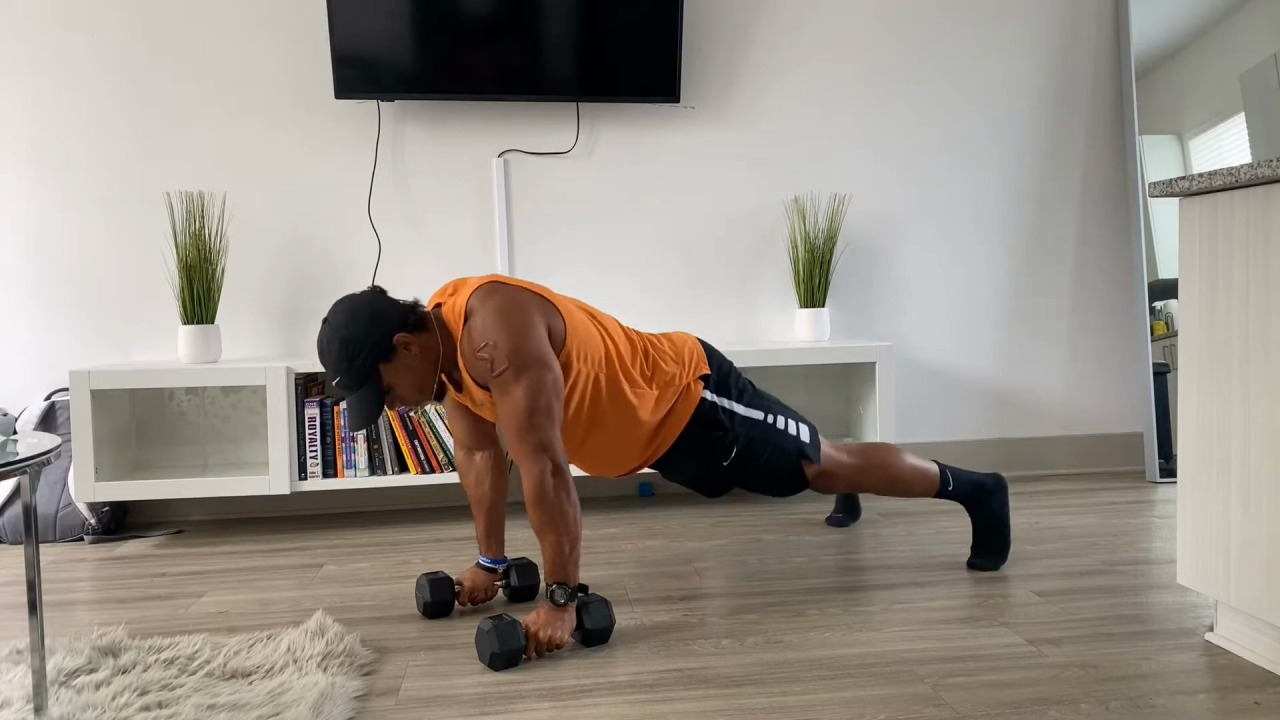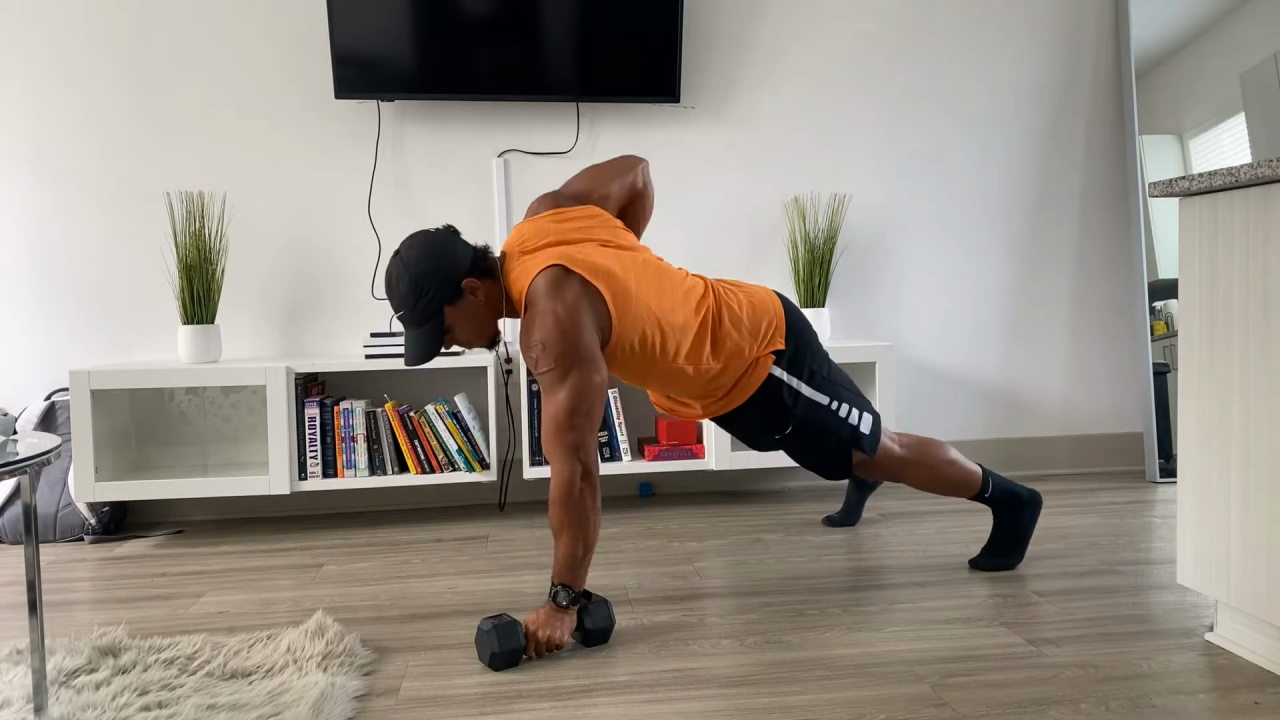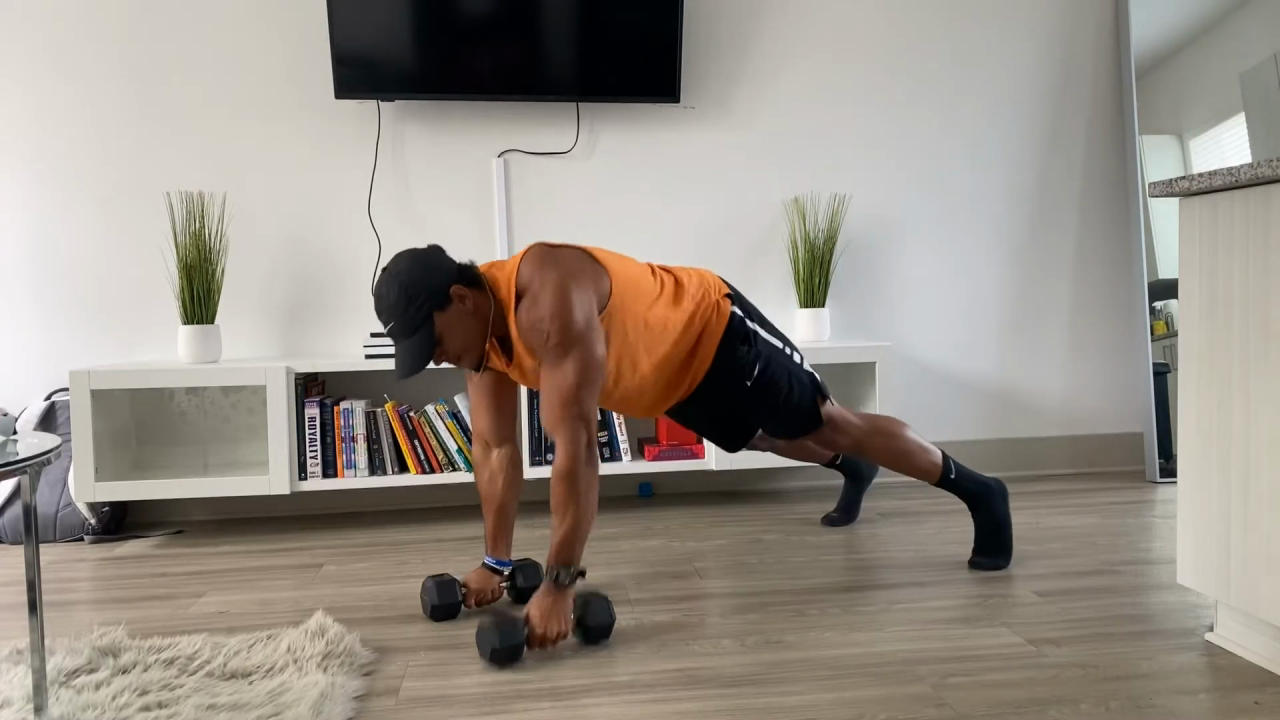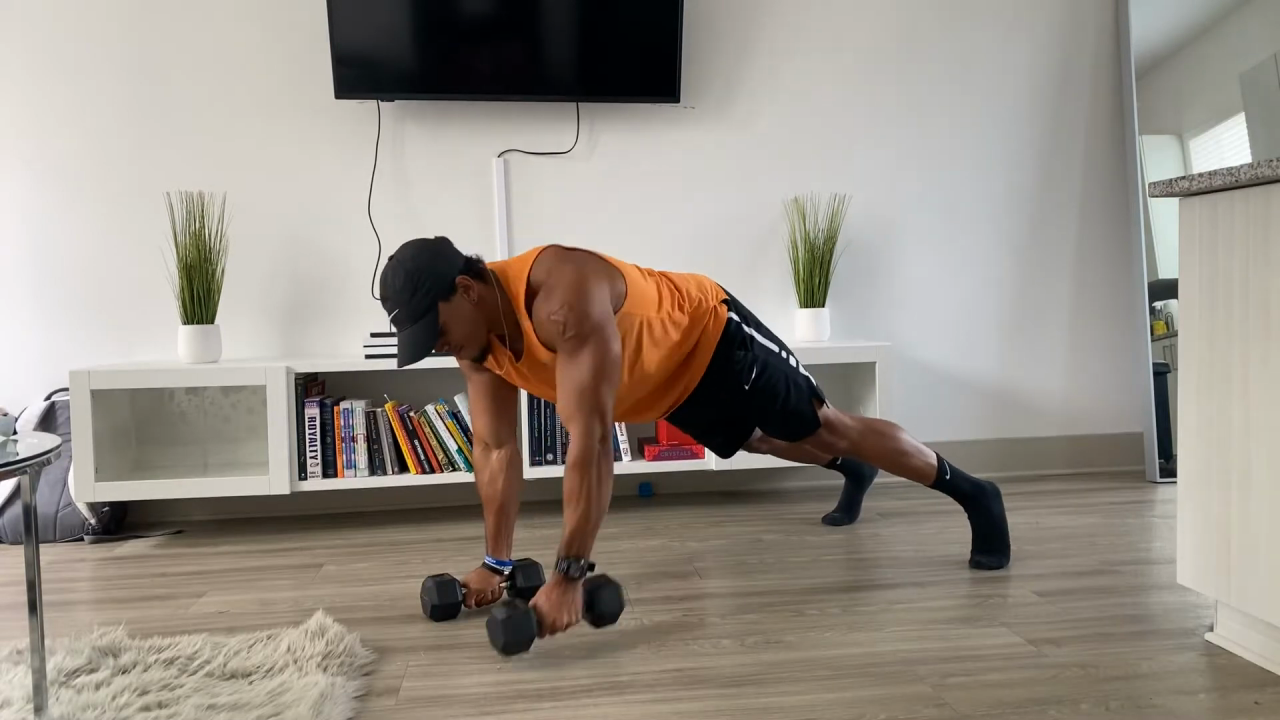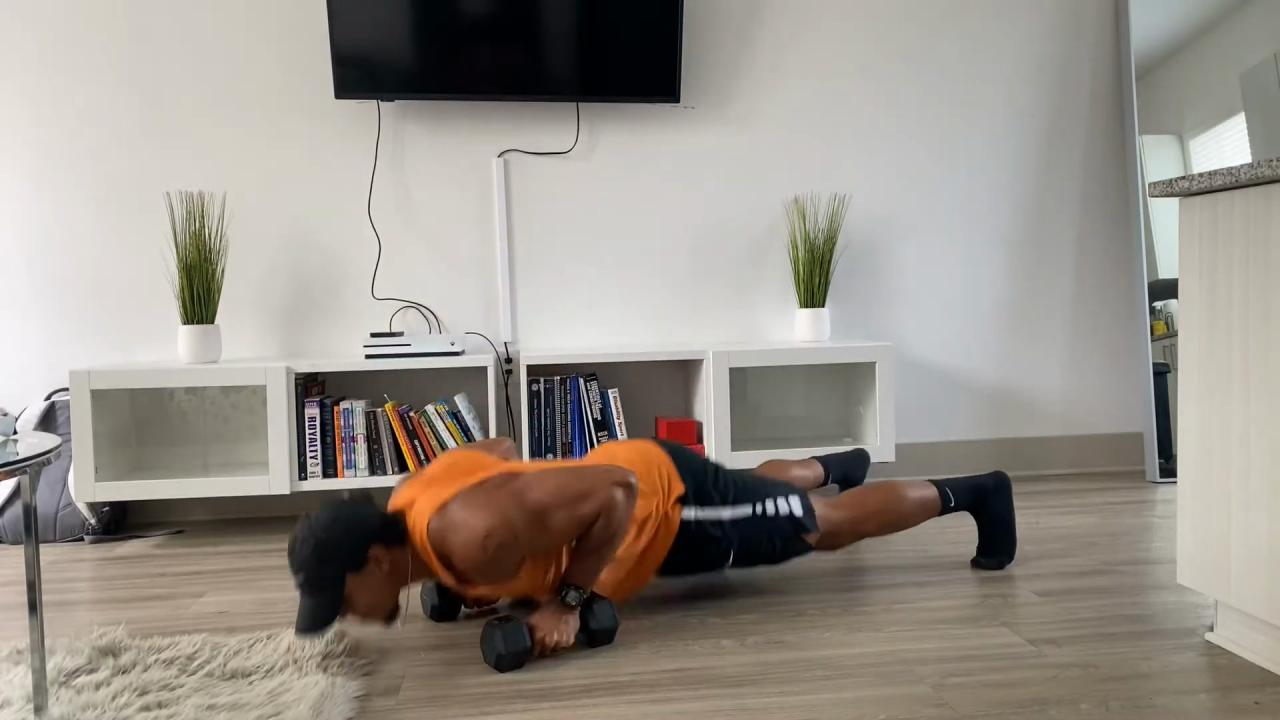
dt=1s
person 1, frame 1
left shoulder: (495, 330)
right shoulder: (443, 337)
left elbow: (545, 470)
right elbow: (478, 452)
left wrist: (560, 599)
right wrist: (489, 562)
left hip: (690, 396)
right hip: (654, 421)
left knee: (826, 465)
left ankle: (974, 488)
right ankle: (839, 485)
person 1, frame 2
left shoulder: (553, 314)
right shoulder: (540, 222)
left elbow: (574, 470)
right elbow: (635, 171)
left wrist: (563, 601)
left hip: (762, 356)
right hip: (733, 336)
left knee: (879, 451)
left ankle: (1009, 499)
right ankle: (863, 482)
person 1, frame 3
left shoulder: (547, 297)
right shoulder: (477, 330)
left elbow: (579, 449)
right elbow: (496, 448)
left wrist: (559, 585)
right wrist: (495, 560)
left hip: (709, 328)
right hip: (667, 385)
left knee: (829, 424)
right knee: (764, 435)
left ankle: (977, 491)
right ankle: (854, 473)
person 1, frame 4
left shoulder: (564, 296)
right shoulder: (478, 334)
left elbow: (590, 441)
right elbow: (496, 451)
left wrist: (568, 576)
right wrist: (496, 561)
left hip: (712, 335)
right hip: (671, 387)
left knee: (827, 425)
right knee: (763, 440)
left ankle: (974, 494)
right ankle: (853, 472)
person 1, frame 5
left shoulder: (470, 528)
right shoulder: (409, 506)
left elbow: (617, 492)
right elbow: (498, 448)
left wrist: (567, 598)
left hip: (666, 505)
right hip: (643, 488)
left knee: (825, 525)
right knee: (767, 493)
left ankle: (976, 493)
right ankle: (840, 465)
